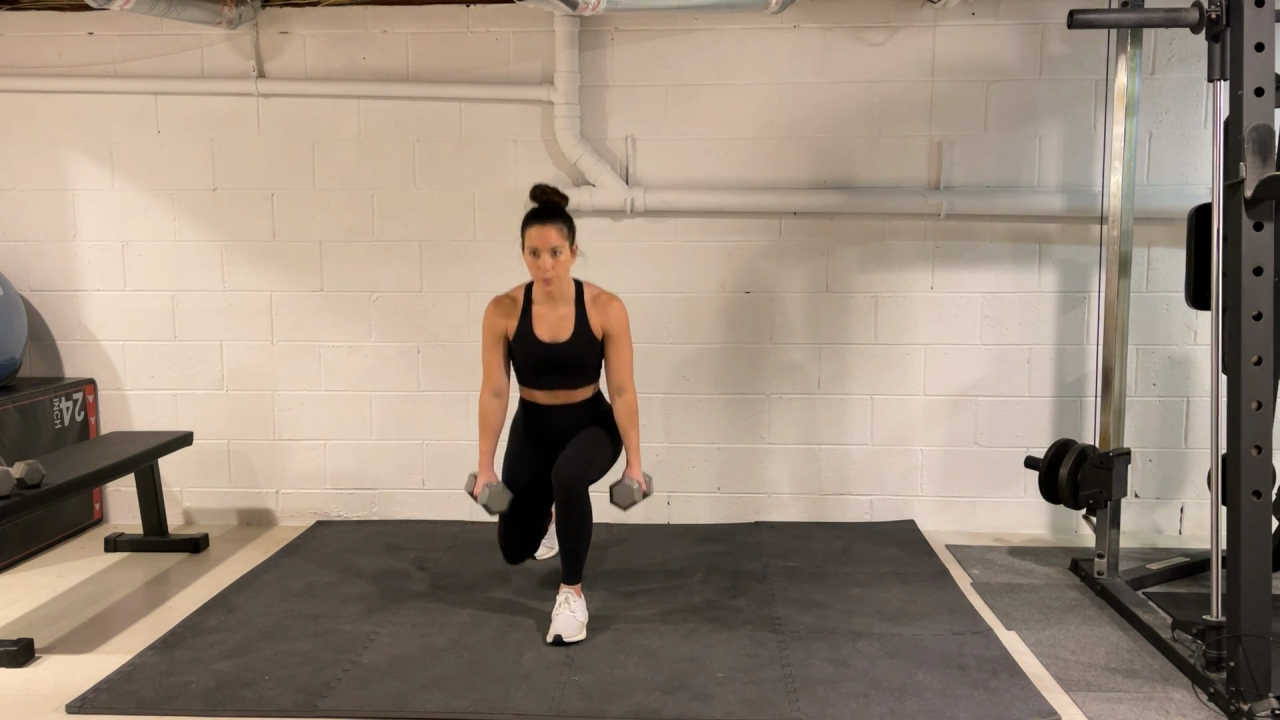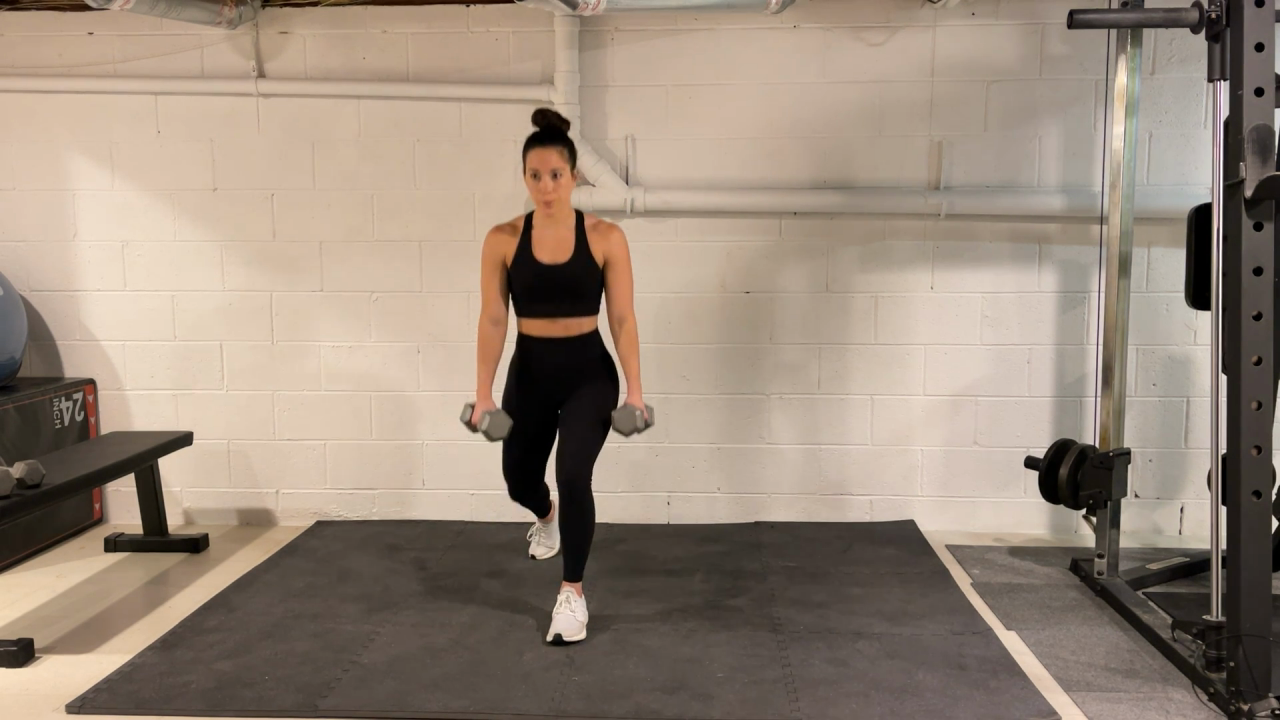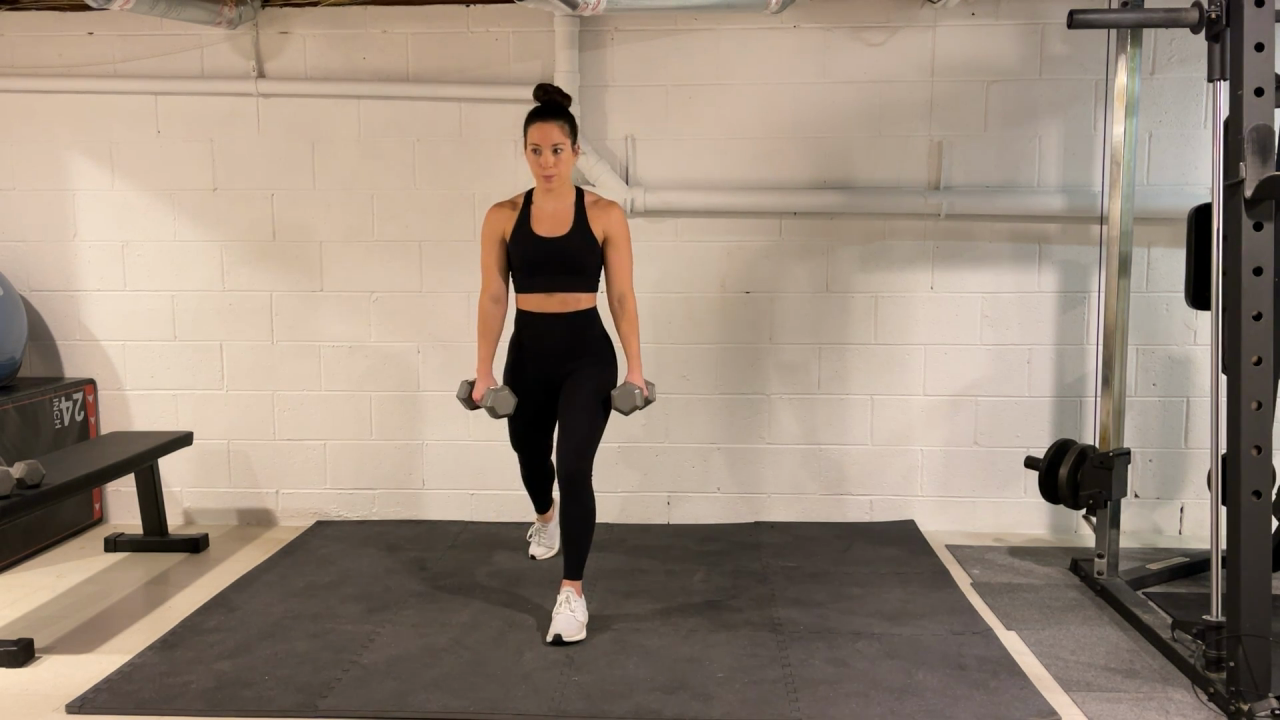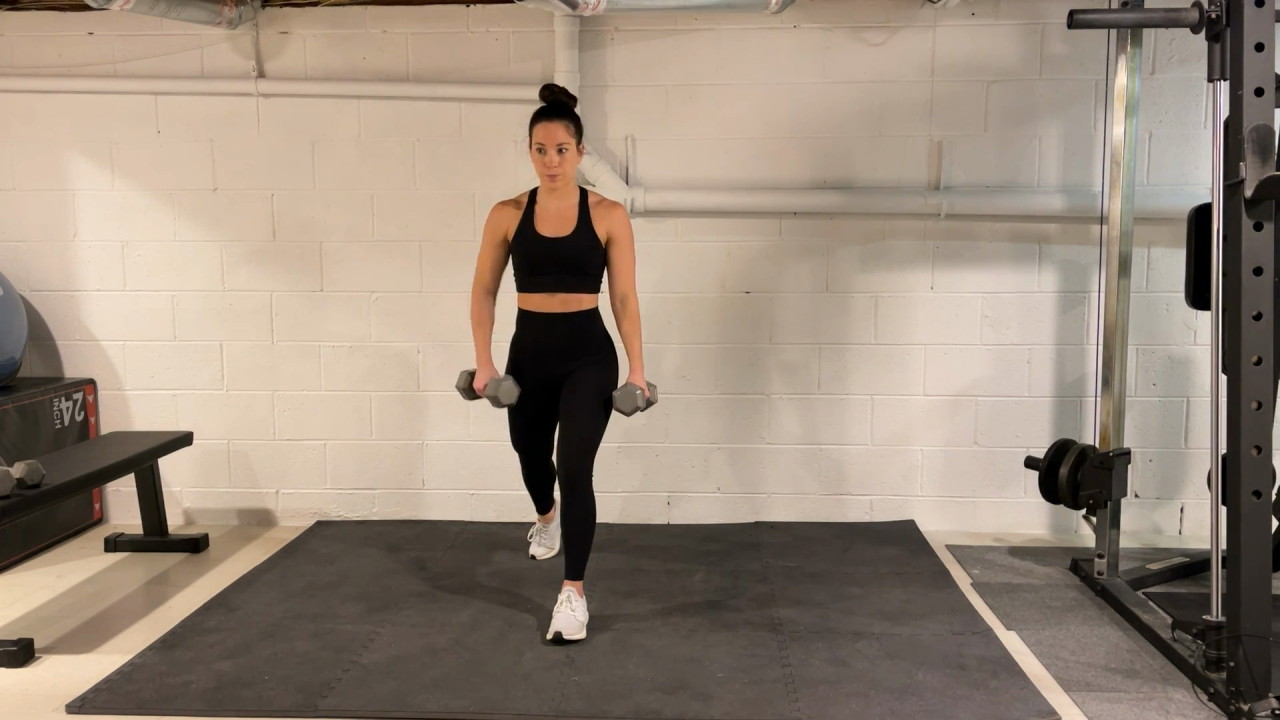
dt=0.3s
person 1, frame 1
left shoulder: (606, 308)
right shoulder: (502, 311)
left elbow: (622, 391)
right elbow: (494, 393)
left wrist: (633, 460)
right wrist: (485, 465)
left hip: (590, 425)
right hip: (531, 429)
left knee: (569, 478)
right knee: (514, 549)
left ankle: (572, 594)
right ankle: (548, 517)
person 1, frame 2
left shoulder: (606, 237)
right shoulder: (503, 239)
left elbow: (622, 319)
right elbow: (492, 321)
left wrist: (634, 389)
right wrist: (483, 394)
left hip: (589, 372)
right hip: (529, 373)
left knee: (573, 475)
right knee: (519, 480)
left ankle: (573, 593)
right ankle: (547, 517)
person 1, frame 3
left shoulder: (605, 214)
right shoulder: (503, 216)
left elbow: (621, 295)
right elbow: (492, 298)
left wrist: (634, 366)
right wrist: (484, 370)
left hip: (587, 353)
right hip: (527, 354)
left knee: (575, 469)
right knee: (529, 454)
left ankle: (572, 593)
right ankle: (545, 515)
person 1, frame 4
left shoulder: (609, 215)
right shoulder: (507, 214)
left elbow: (624, 297)
right elbow: (482, 292)
left wrist: (637, 367)
right wrist: (484, 358)
left hip: (588, 354)
right hip: (528, 354)
left knee: (575, 468)
right knee: (531, 453)
left ankle: (573, 592)
right ankle: (546, 517)
